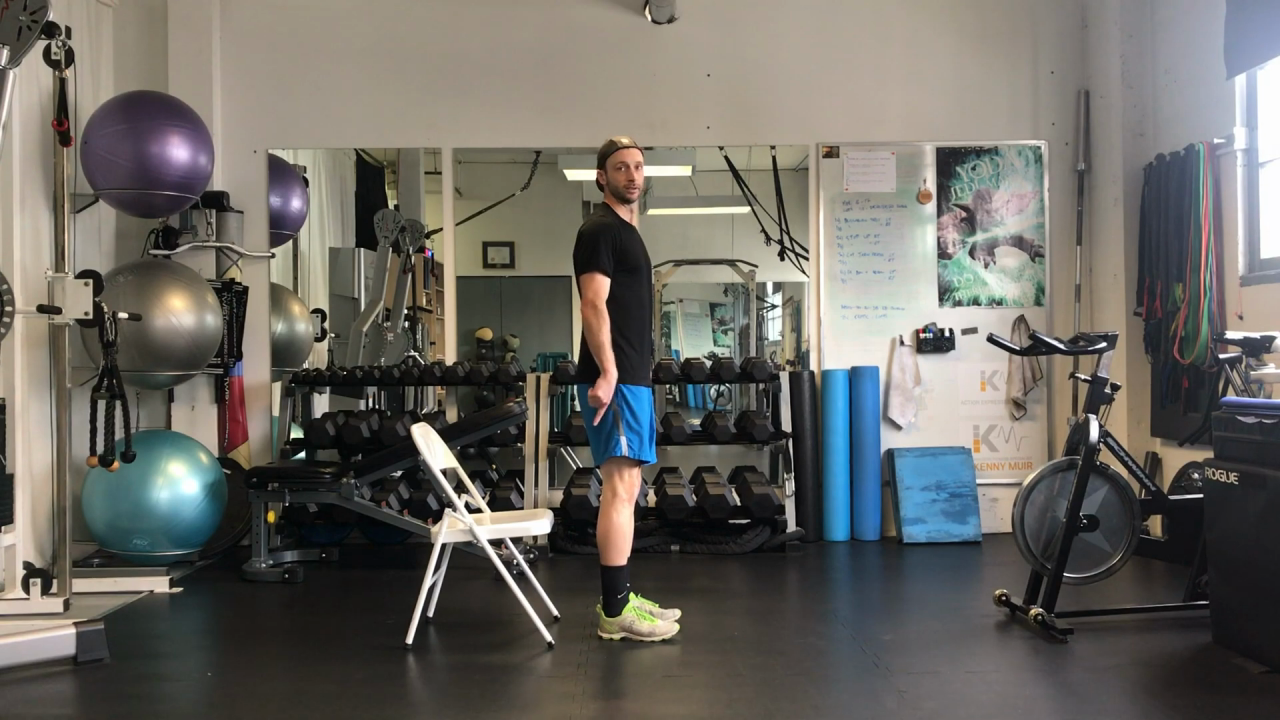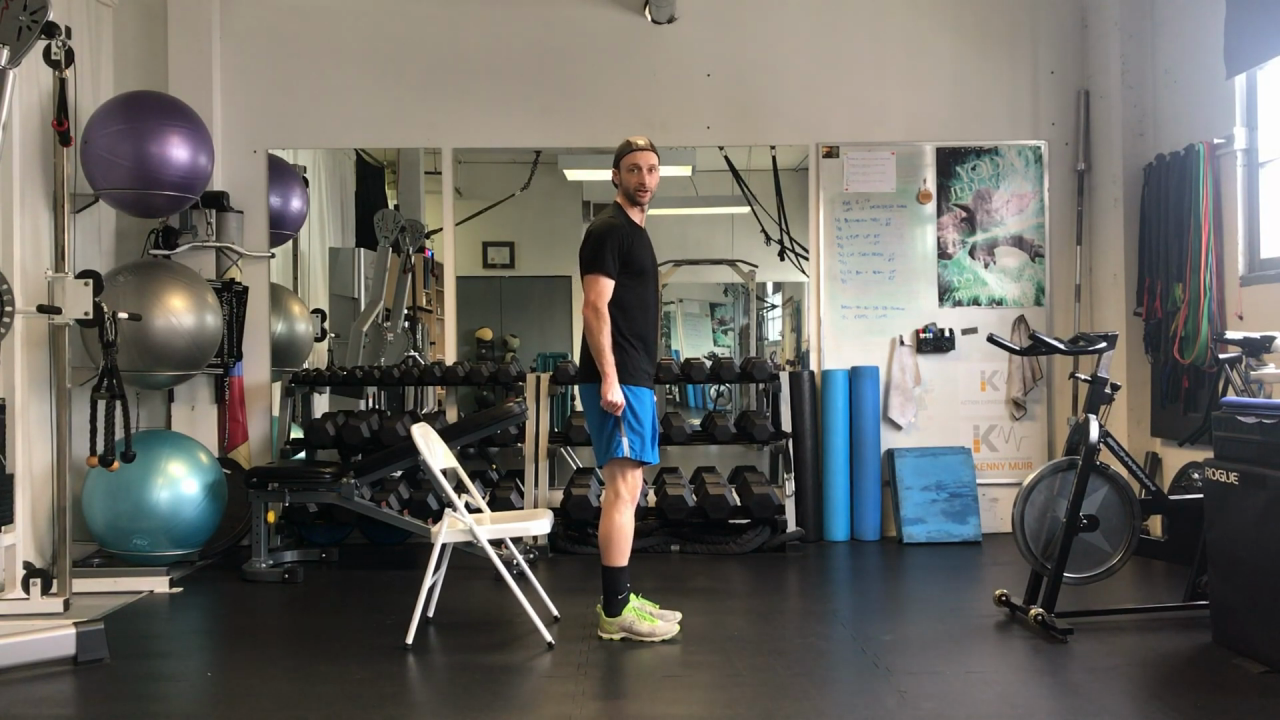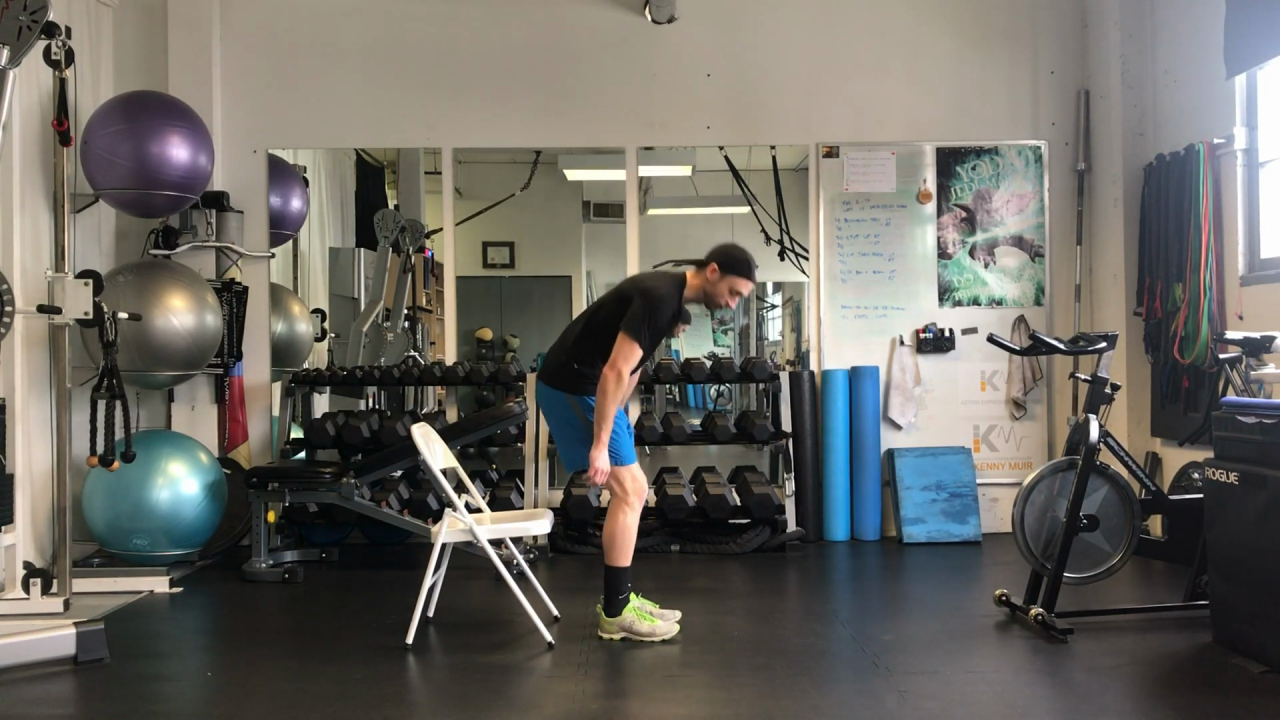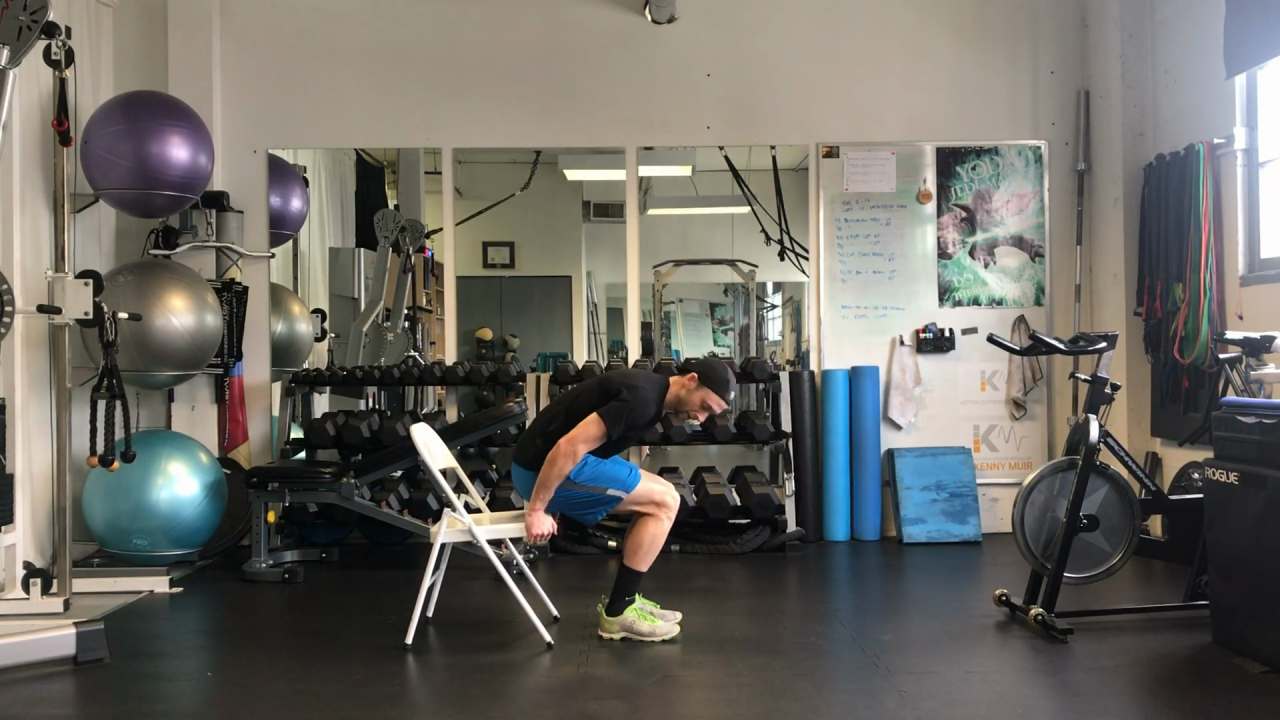
dt=1s
person 1, frame 1
left shoulder: (627, 231)
right shoulder: (600, 230)
right elbow: (594, 306)
right wrist: (606, 374)
left hip: (632, 377)
right hip: (614, 380)
left knee: (627, 488)
right knee: (620, 489)
left ankle: (621, 599)
right ankle: (615, 610)
person 1, frame 2
left shoulder: (636, 232)
right shoulder: (609, 230)
right elbow: (595, 308)
right wrist: (609, 380)
left hip: (635, 378)
right hip: (617, 380)
left knee: (628, 489)
right knee: (623, 490)
left ankle: (620, 598)
right ankle: (615, 610)
person 1, frame 3
left shoulder: (671, 298)
right shoulder: (659, 297)
right elbow: (614, 373)
left wrist: (618, 425)
right wrist: (599, 447)
left hip: (581, 386)
right hip: (572, 387)
left knee: (633, 492)
right knee: (629, 492)
left ankle: (620, 600)
right ankle: (616, 612)
person 1, frame 4
left shoulder: (650, 392)
right shoulder: (642, 398)
right elbow: (569, 447)
right wrist: (536, 510)
left hip: (548, 465)
right hip: (542, 467)
left knee: (660, 496)
right knee: (665, 502)
left ankle: (623, 599)
right ankle: (618, 613)
